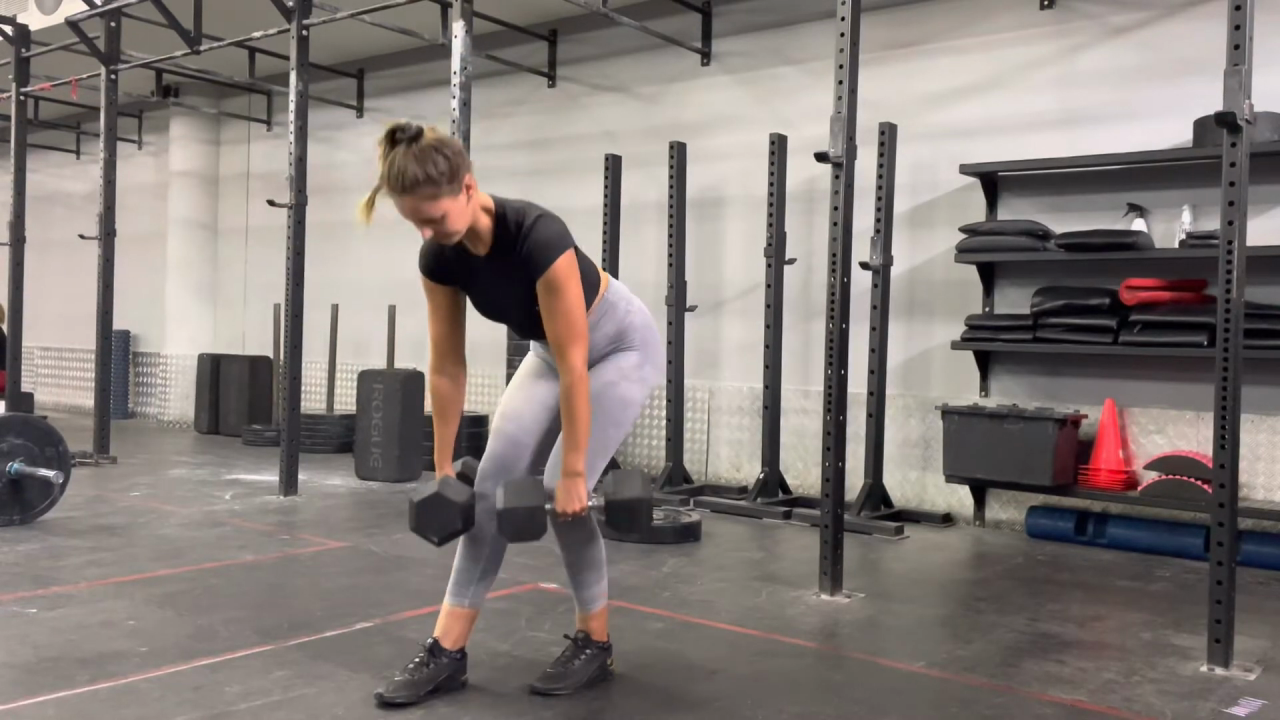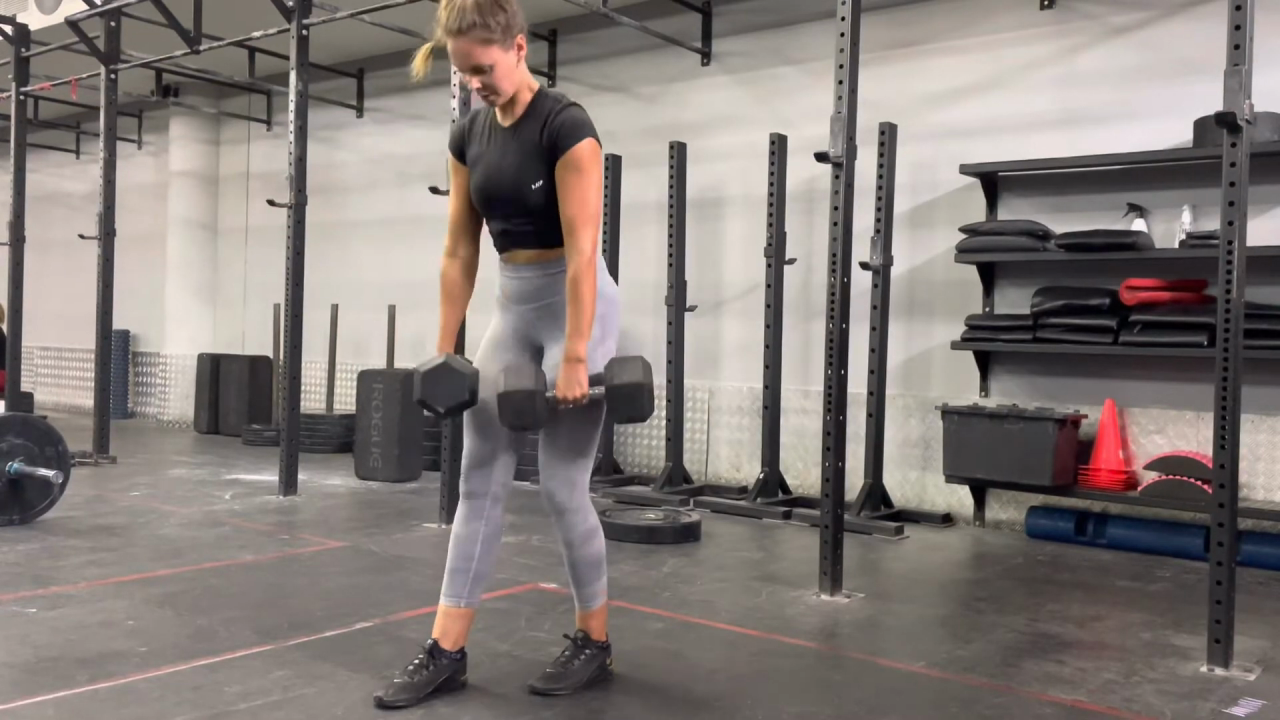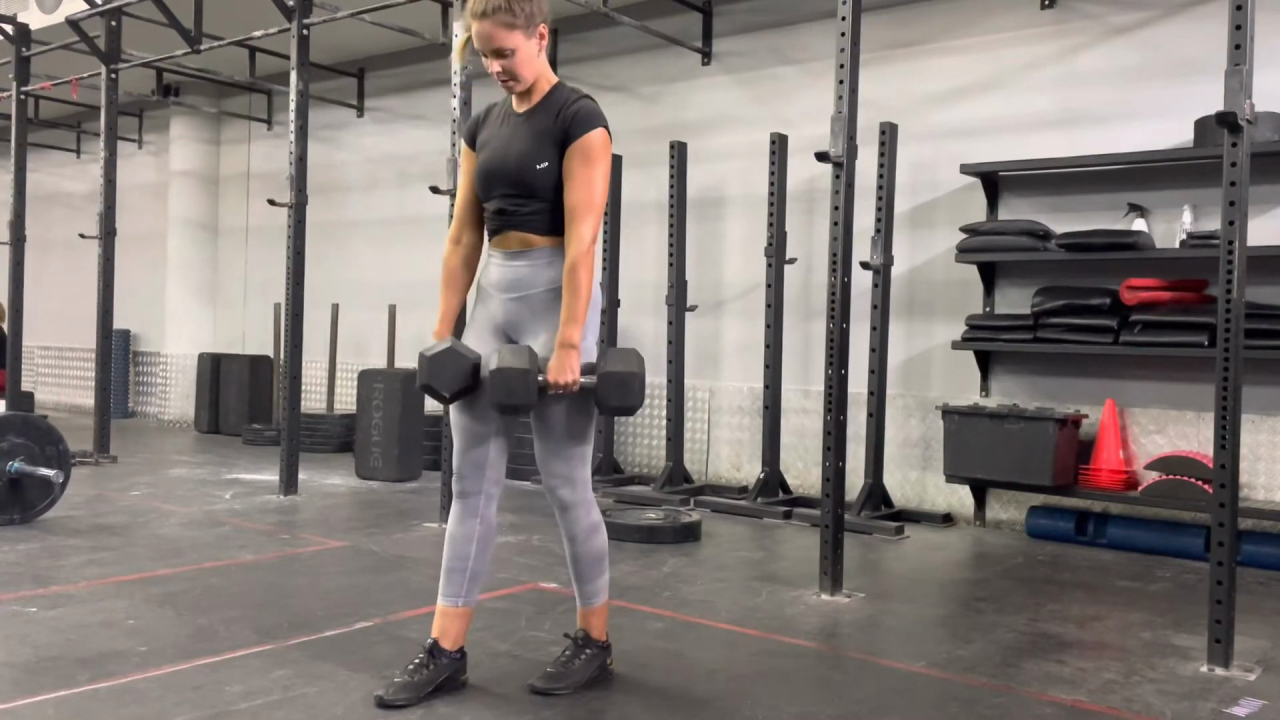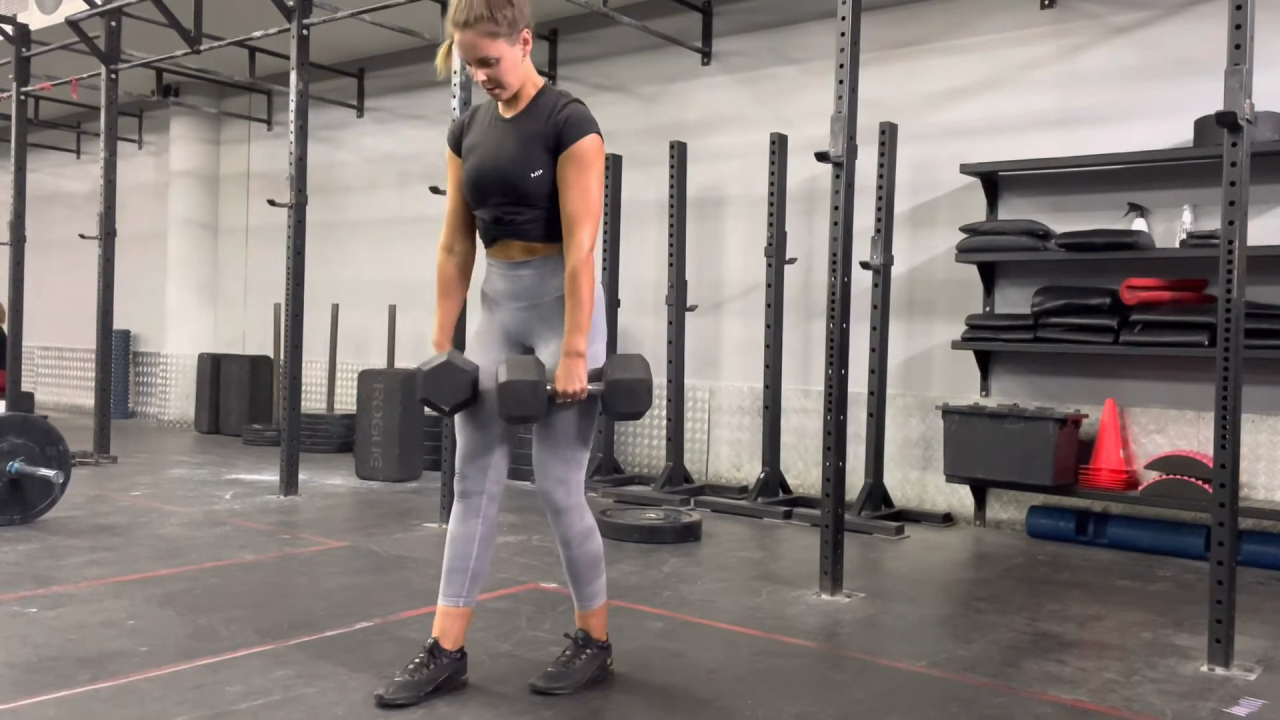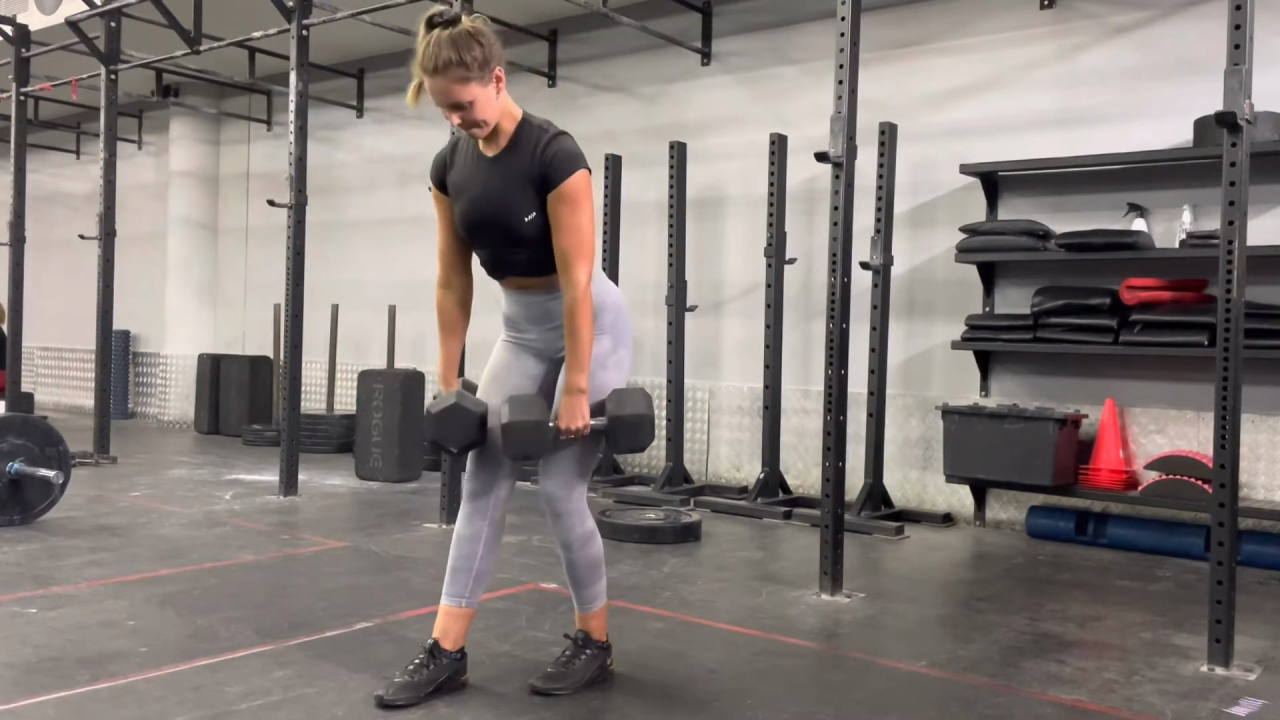
dt=0.5s
person 1, frame 1
left shoulder: (537, 236)
right shoulder: (440, 256)
left elbow: (574, 367)
right elbow: (447, 367)
left wrist: (573, 473)
right wrist: (443, 468)
left hip: (621, 347)
right hip: (547, 352)
left knee: (561, 493)
right knee: (492, 483)
left ankle: (595, 643)
right ankle: (448, 649)
person 1, frame 2
left shoulder: (565, 124)
right shoulder: (468, 135)
left elbow: (582, 250)
right elbow: (459, 250)
left wrist: (576, 359)
right wrist: (444, 349)
left hip: (576, 306)
right hip: (511, 310)
left knee: (561, 487)
right knee: (479, 483)
left ankle: (594, 643)
right ankle: (446, 649)
person 1, frame 3
left shoulder: (579, 116)
right shoulder: (483, 124)
left elbow: (582, 238)
right elbow: (463, 235)
left wrist: (567, 345)
right wrist: (442, 332)
left hip: (554, 298)
right hip: (492, 302)
left knee: (566, 484)
right knee: (471, 481)
left ankle: (594, 641)
right ankle: (446, 649)
person 1, frame 4
left shoulder: (568, 121)
right shoulder: (466, 131)
left elbow: (581, 245)
right elbow: (455, 244)
left wrist: (575, 352)
right wrist: (442, 343)
left hip: (561, 306)
right hip: (497, 309)
left knee: (557, 486)
right knee: (474, 481)
left ankle: (595, 640)
right ankle: (446, 649)
person 1, frame 5
left shoulder: (553, 153)
right shoulder: (449, 165)
left elbow: (577, 281)
right elbow: (452, 280)
left wrist: (576, 389)
right wrist: (449, 379)
left hip: (590, 324)
right hip: (520, 327)
left knee: (559, 489)
right knee: (482, 484)
left ankle: (594, 643)
right ankle: (446, 651)
